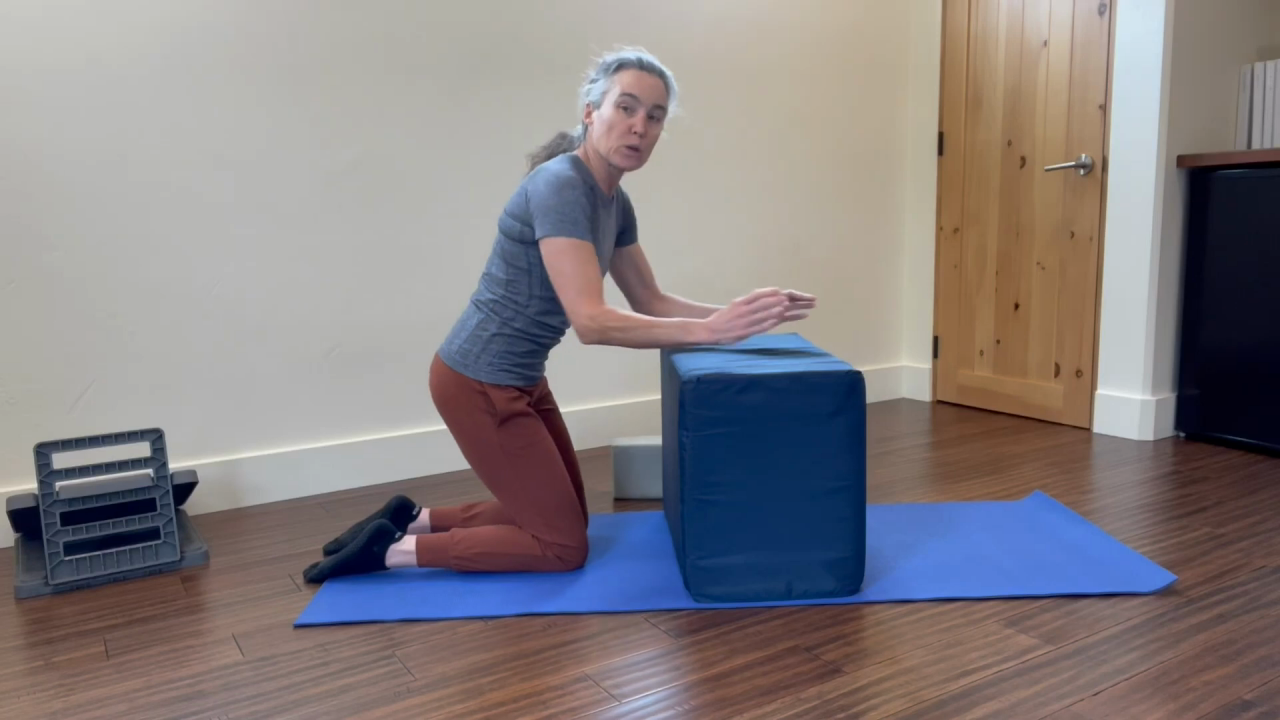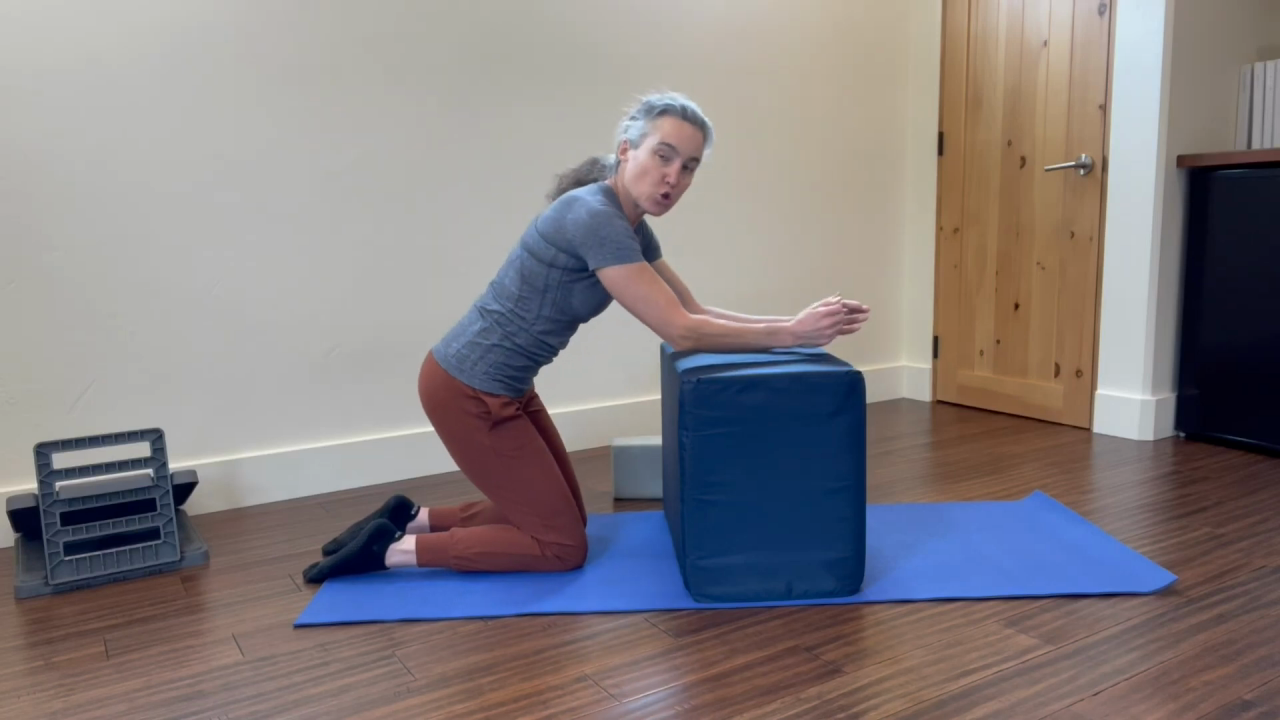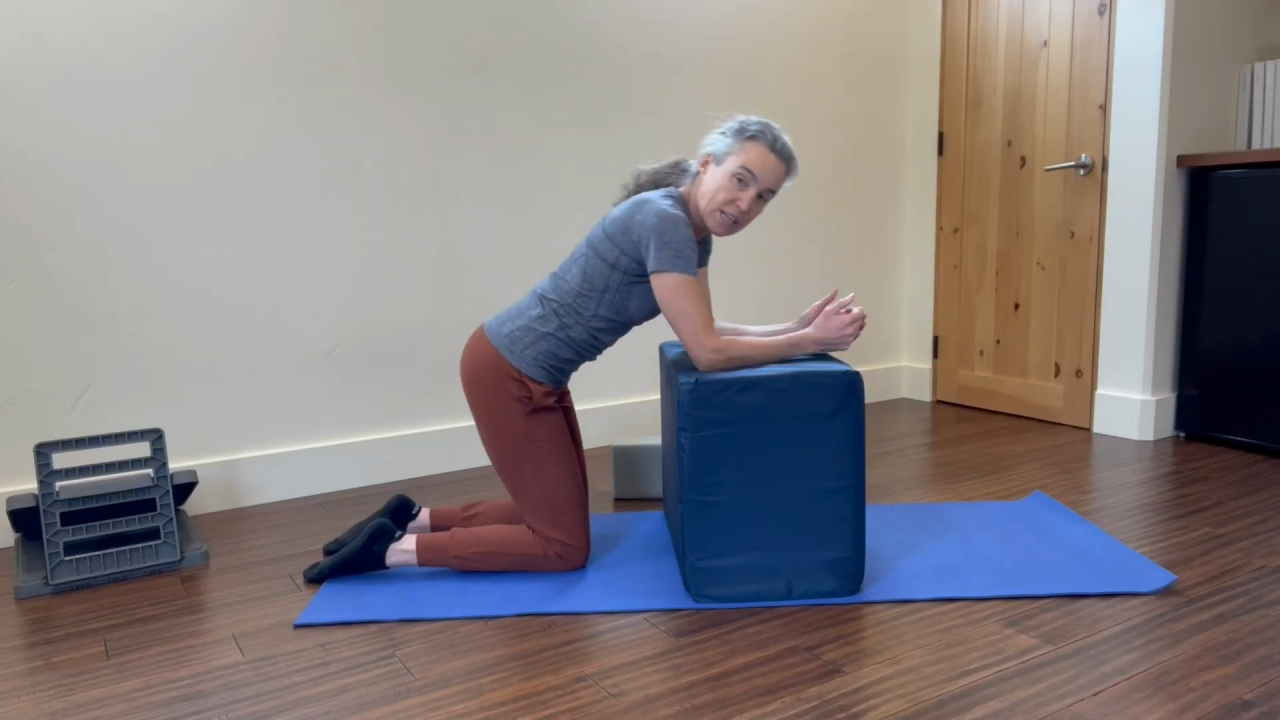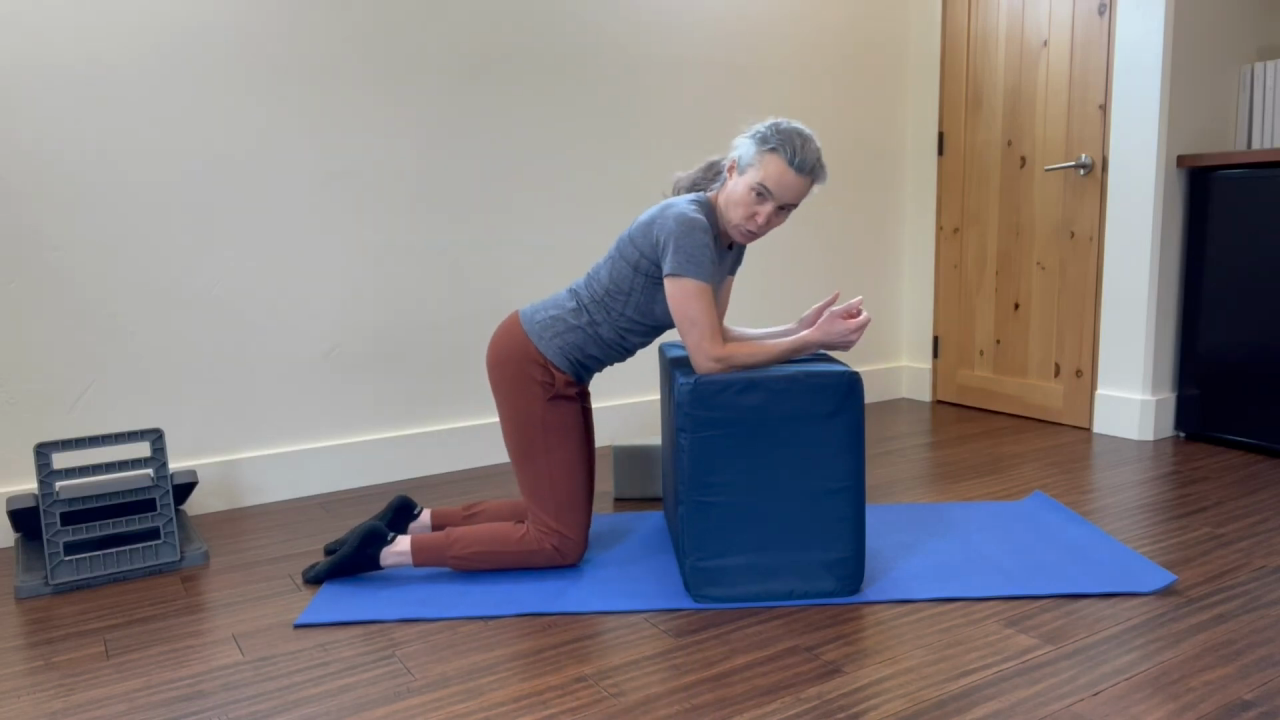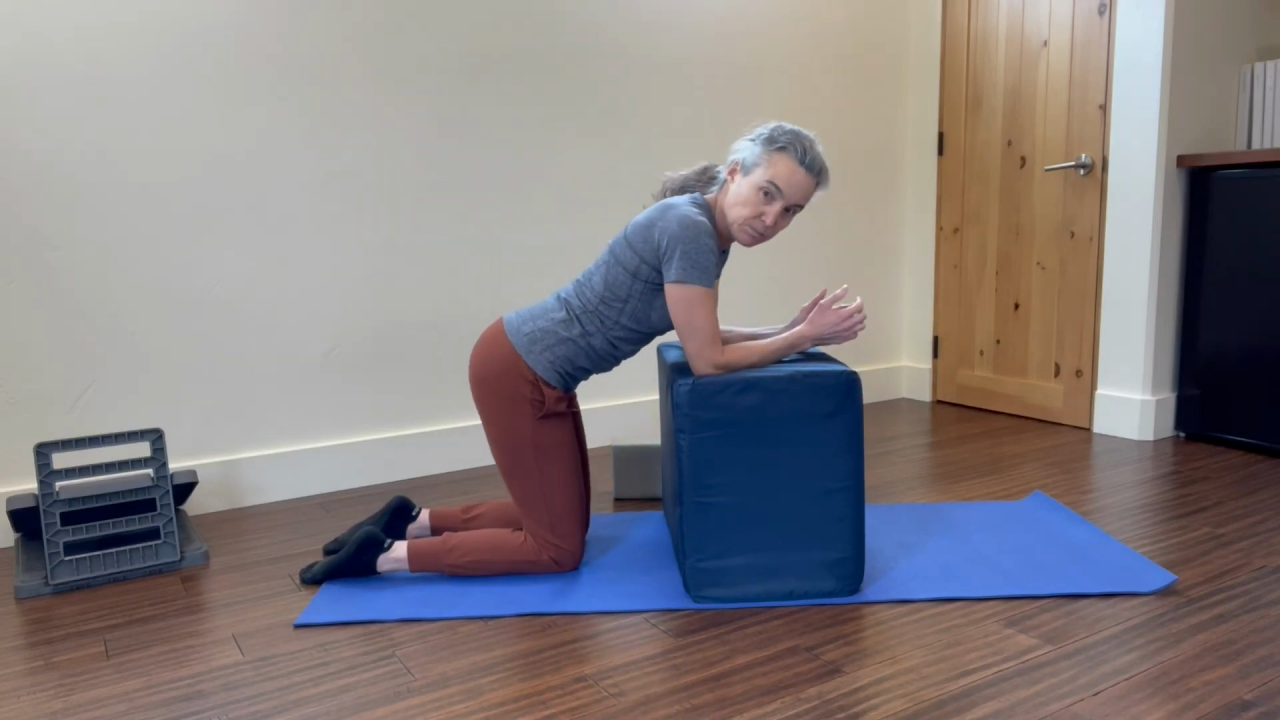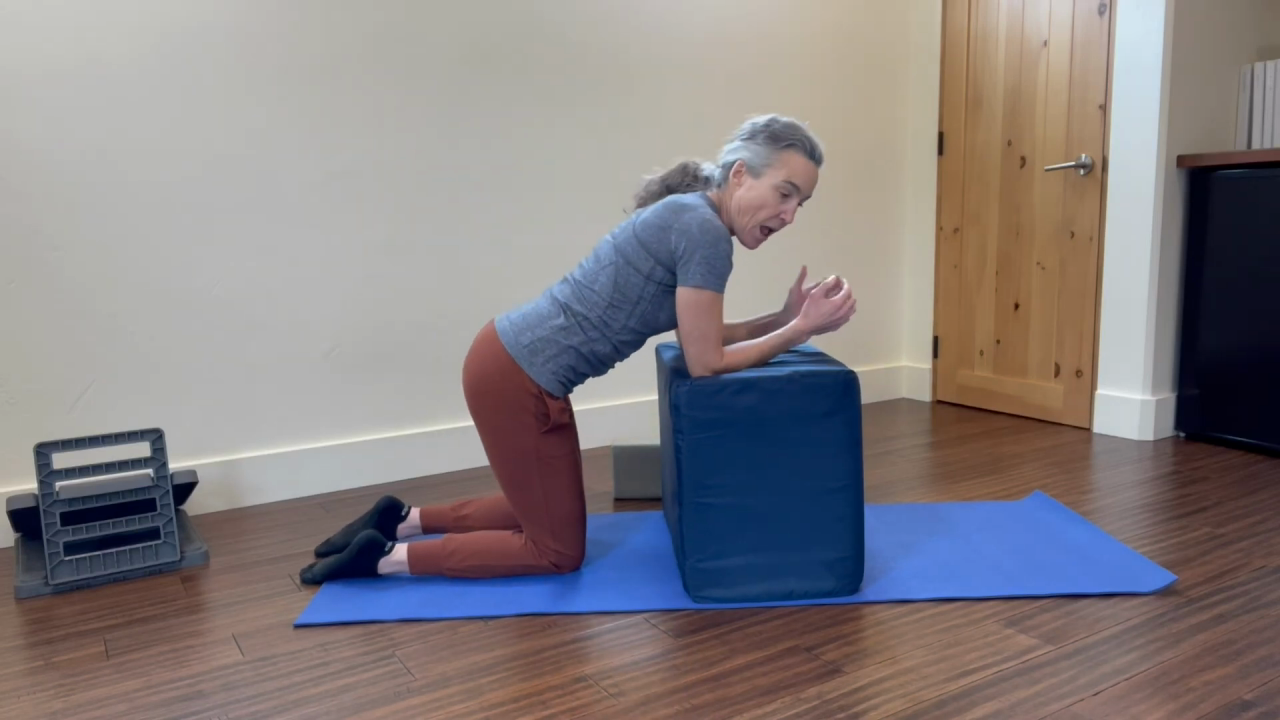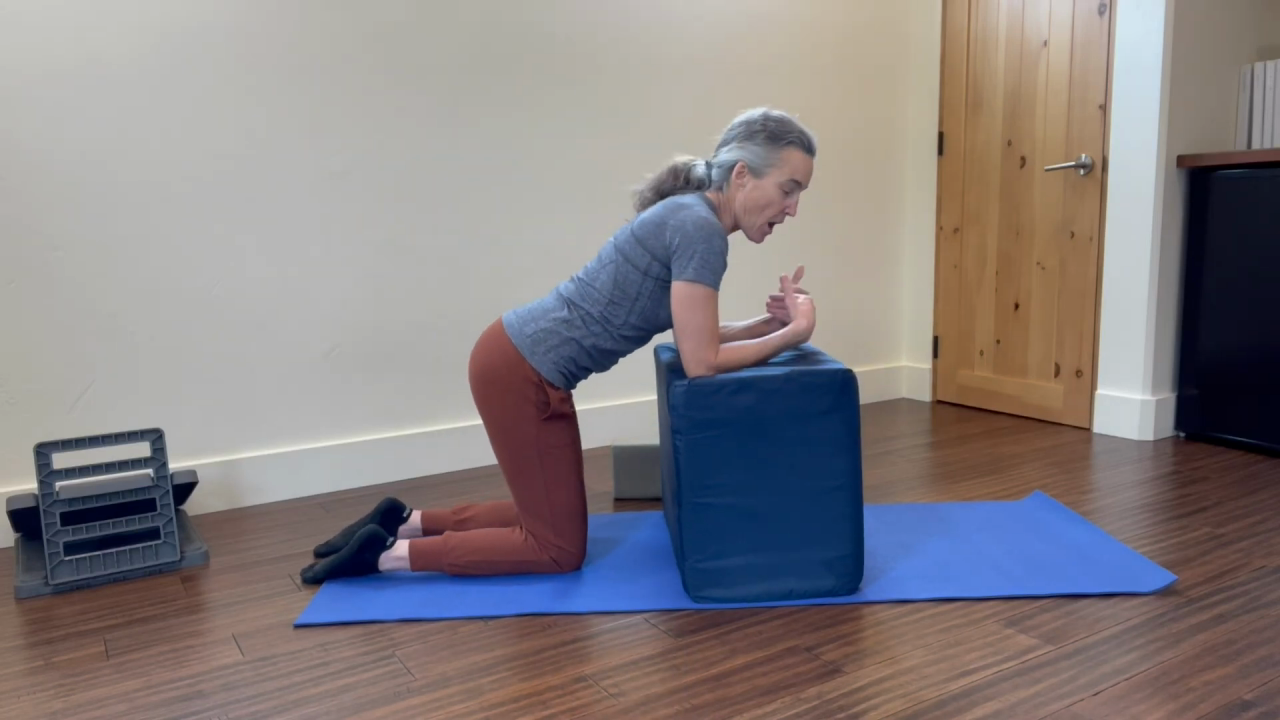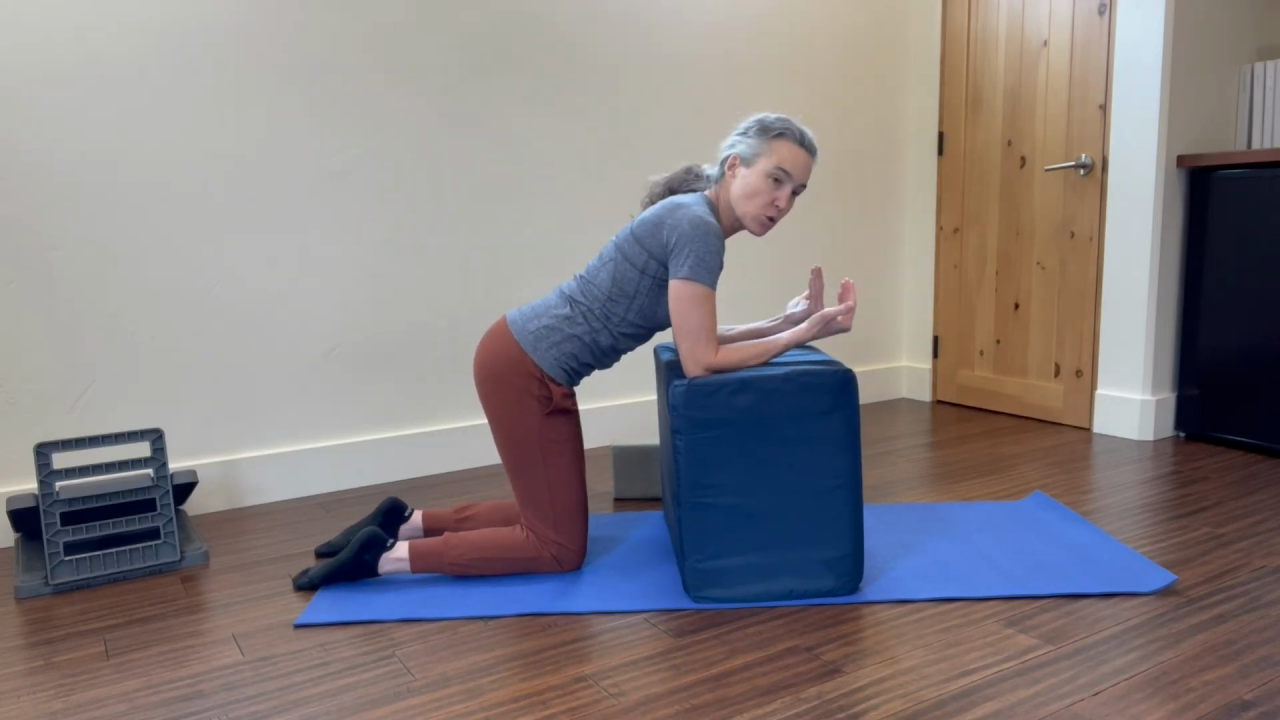
dt=0.5s
person 1, frame 1
left shoulder: (614, 202)
right shoulder: (559, 186)
left elbow: (650, 302)
right elbow: (590, 321)
left wrist: (731, 314)
right wrist: (708, 330)
left hip: (517, 380)
right hip: (479, 386)
left knee: (562, 517)
right knee: (563, 546)
left ankle: (413, 519)
right ankle: (392, 550)
person 1, frame 2
left shoulder: (629, 227)
right shoulder: (593, 217)
left elbow: (692, 312)
right elbow: (679, 333)
left wrist: (794, 322)
right wrist: (790, 334)
left hip: (502, 388)
right hip: (467, 391)
left knee: (558, 516)
right knee: (562, 545)
left ankle: (413, 519)
right ankle: (392, 549)
person 1, frame 3
left shoulder: (695, 230)
right shoulder: (664, 222)
left elbow: (704, 333)
right elbow: (707, 354)
left wrist: (796, 328)
right wrist: (810, 342)
left hip: (530, 370)
right hip: (507, 372)
left knee: (556, 517)
right knee: (563, 547)
left ankle: (411, 518)
right ankle: (393, 549)
person 1, frame 4
left shoulder: (731, 234)
right shoulder: (686, 226)
left elbow: (710, 334)
right elbow: (709, 359)
left wrist: (797, 330)
right wrist: (813, 342)
left hip: (559, 365)
right hip: (532, 360)
left knee: (558, 515)
right knee: (560, 540)
left ankle: (414, 518)
right ankle: (387, 549)
person 1, frame 5
left shoulder: (710, 233)
right shoulder: (688, 229)
left elbow: (704, 336)
right elbow: (709, 362)
left wrist: (791, 330)
right wrist: (805, 338)
left hip: (528, 365)
right hip: (517, 373)
left knee: (558, 519)
right knee: (558, 549)
left ankle: (411, 521)
right ankle: (383, 554)
person 1, frame 6
left shoulder: (687, 214)
right shoulder: (704, 230)
left elbow: (697, 337)
right elbow: (706, 365)
left wrist: (783, 319)
right wrist: (801, 330)
left hip: (510, 361)
right hip: (515, 380)
left knee: (545, 513)
right knee: (557, 551)
left ankle: (402, 520)
right ankle: (385, 557)
person 1, frame 7
left shoulder: (690, 216)
right shoulder: (700, 229)
left elbow: (695, 338)
right elbow: (702, 364)
left wrist: (772, 322)
right wrist: (793, 334)
left hip: (520, 360)
right hip: (521, 373)
left knee: (549, 518)
right knee: (558, 549)
left ankle: (403, 522)
right ankle: (385, 552)
person 1, frame 8
left shoulder: (695, 218)
right shoulder: (696, 227)
left elbow: (696, 338)
right elbow: (699, 363)
left wrist: (785, 322)
right wrist: (802, 335)
left hip: (524, 360)
right hip: (524, 369)
left knee: (549, 518)
right knee: (559, 547)
left ankle: (404, 521)
right ankle: (384, 557)
